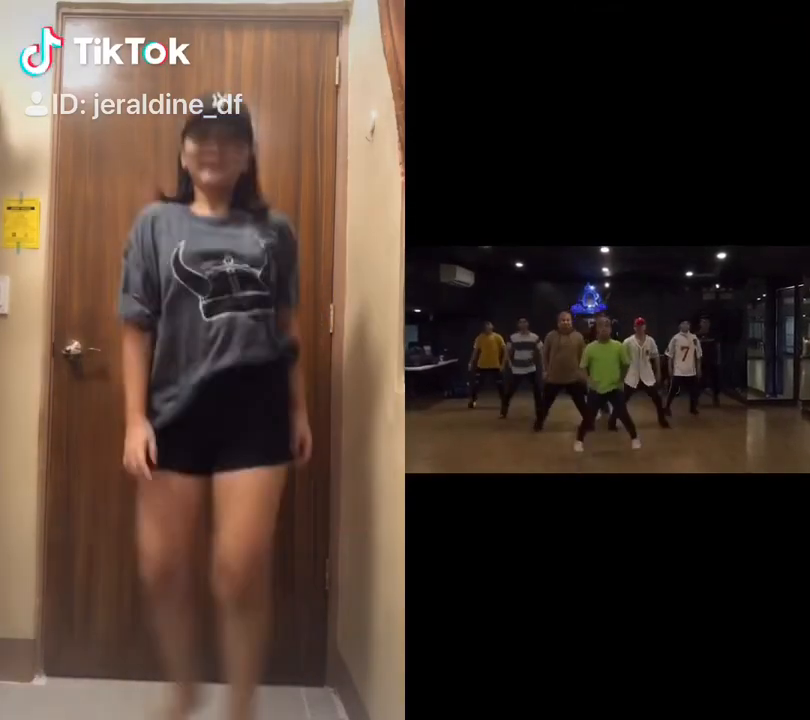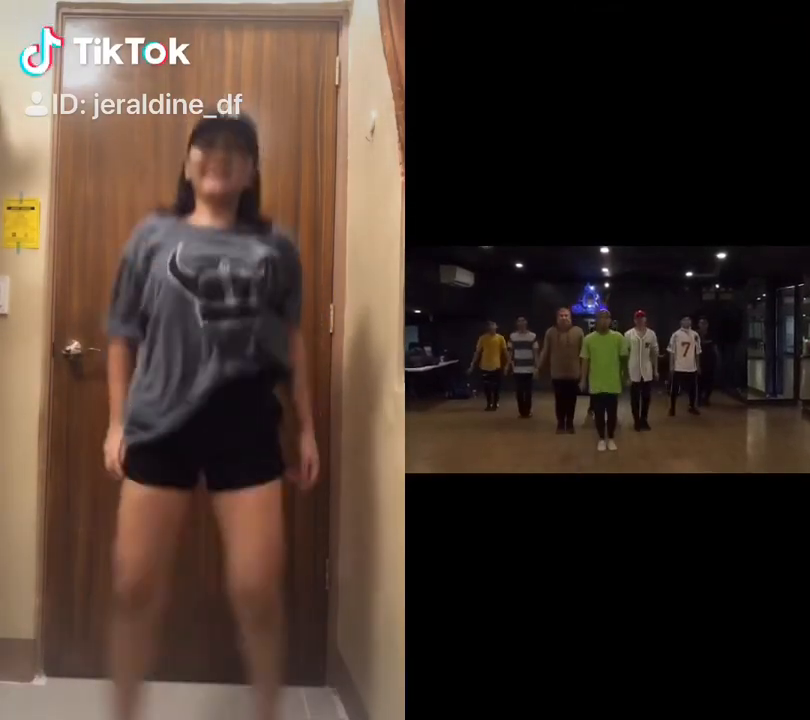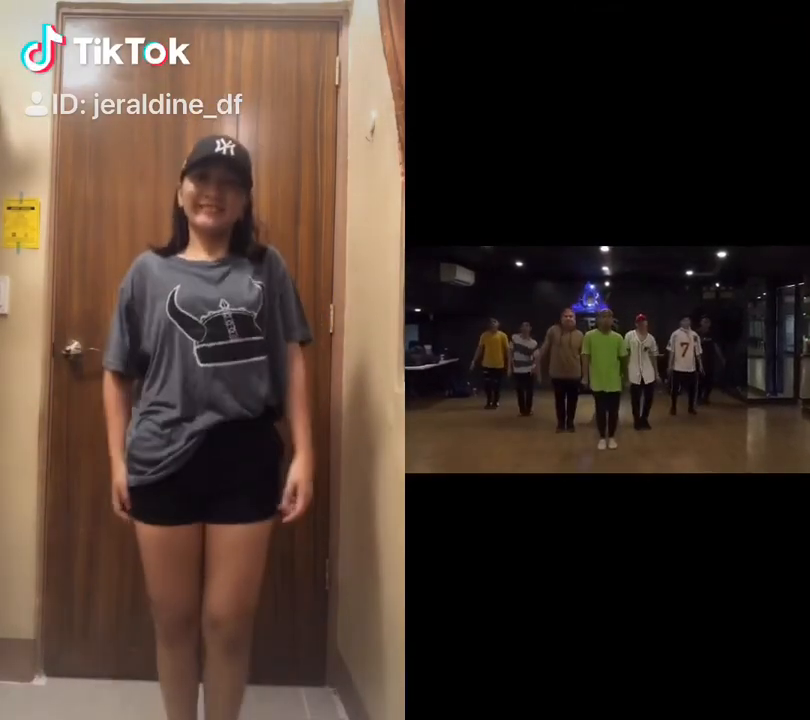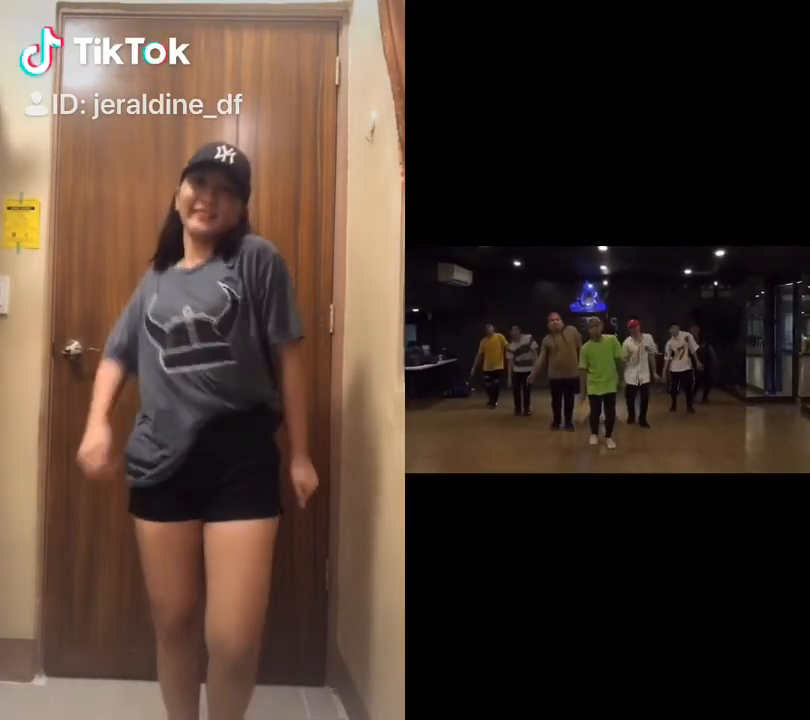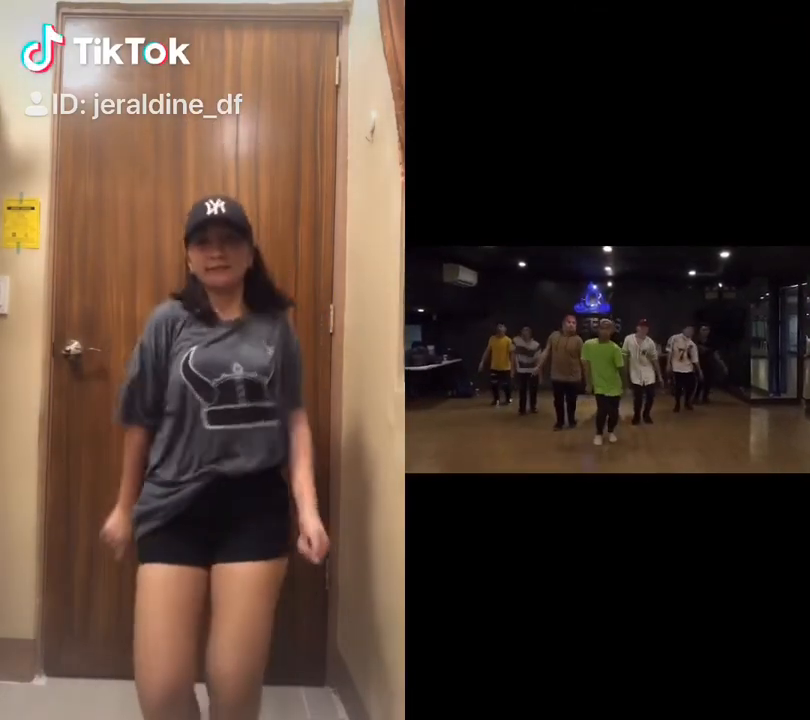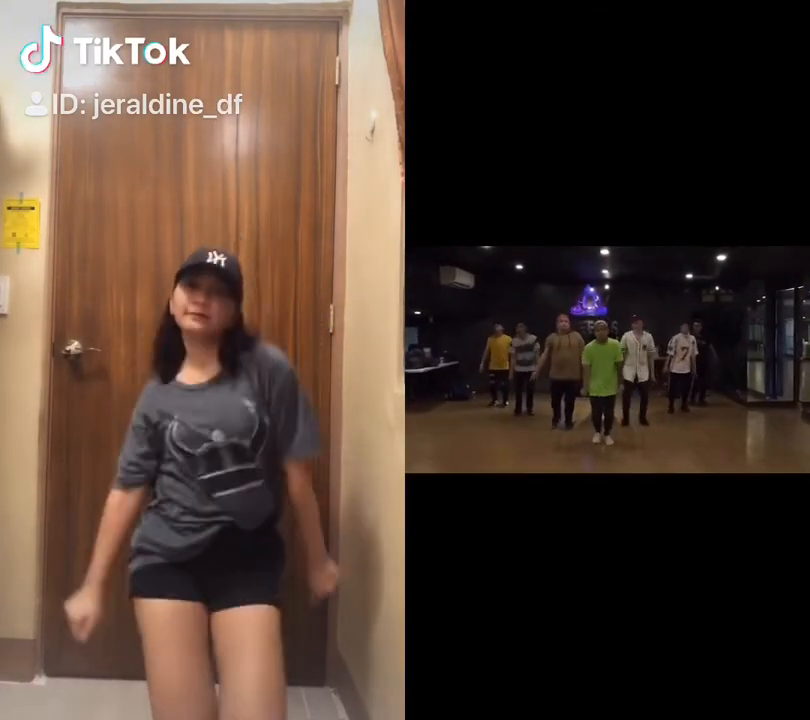
dt=0.4s
person 1, frame 1
left shoulder: (274, 231)
right shoulder: (156, 223)
left elbow: (288, 323)
right elbow: (137, 327)
left wrist: (299, 408)
right wrist: (137, 417)
left hip: (255, 410)
right hip: (177, 409)
left knee: (238, 575)
right knee: (162, 571)
person 1, frame 2
left shoulder: (275, 245)
right shoulder: (154, 236)
left elbow: (291, 339)
right elbow: (122, 333)
left wrist: (308, 427)
right wrist: (116, 421)
left hip: (246, 425)
right hip: (161, 426)
left knee: (257, 591)
right knee: (134, 588)
person 1, frame 3
left shoulder: (266, 267)
right shoulder: (149, 271)
left elbow: (292, 362)
right elbow: (117, 374)
left wrist: (304, 456)
right wrist: (118, 461)
left hip: (245, 459)
right hip: (163, 462)
left knee: (229, 621)
right knee: (174, 621)
person 1, frame 4
left shoulder: (257, 260)
right shoulder: (156, 279)
left elbow: (285, 358)
right elbow: (118, 353)
left wrist: (299, 454)
right wrist: (96, 423)
left hip: (239, 459)
right hip: (161, 461)
left knee: (234, 639)
right knee: (172, 623)
person 1, frame 5
left shoulder: (277, 327)
right shoulder: (169, 322)
left elbow: (296, 421)
right elbow: (139, 424)
left wrist: (310, 511)
right wrist: (123, 507)
left hip: (254, 507)
right hip: (173, 510)
person 1, frame 6
left shoulder: (268, 370)
right shoulder: (157, 395)
left elbow: (294, 469)
right elbow: (127, 489)
left wrist: (318, 557)
right wrist: (92, 587)
left hip: (246, 554)
right hip: (169, 553)
